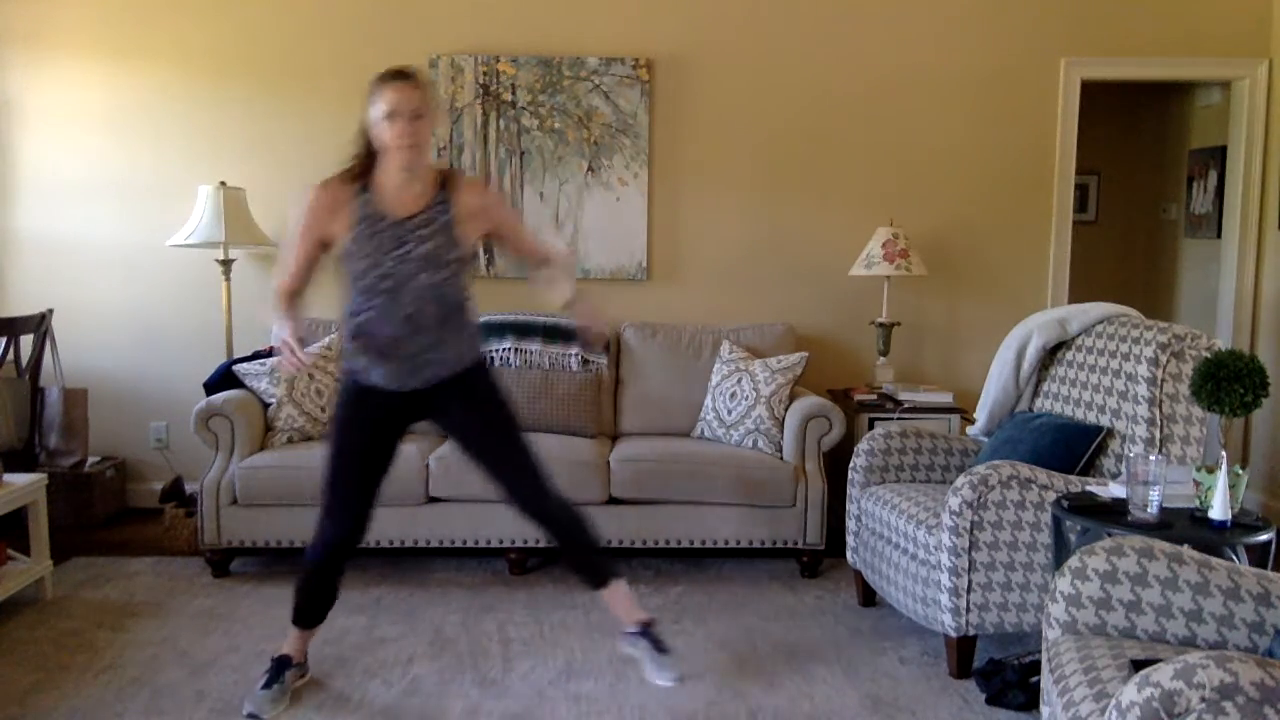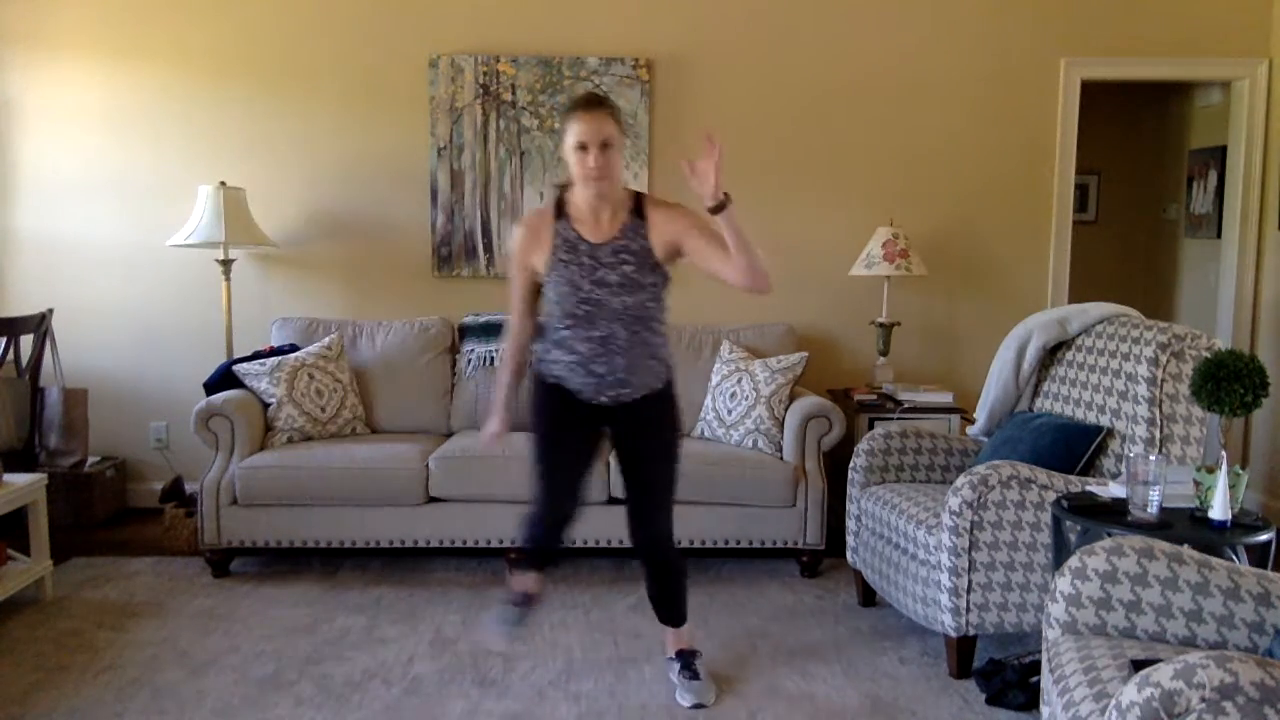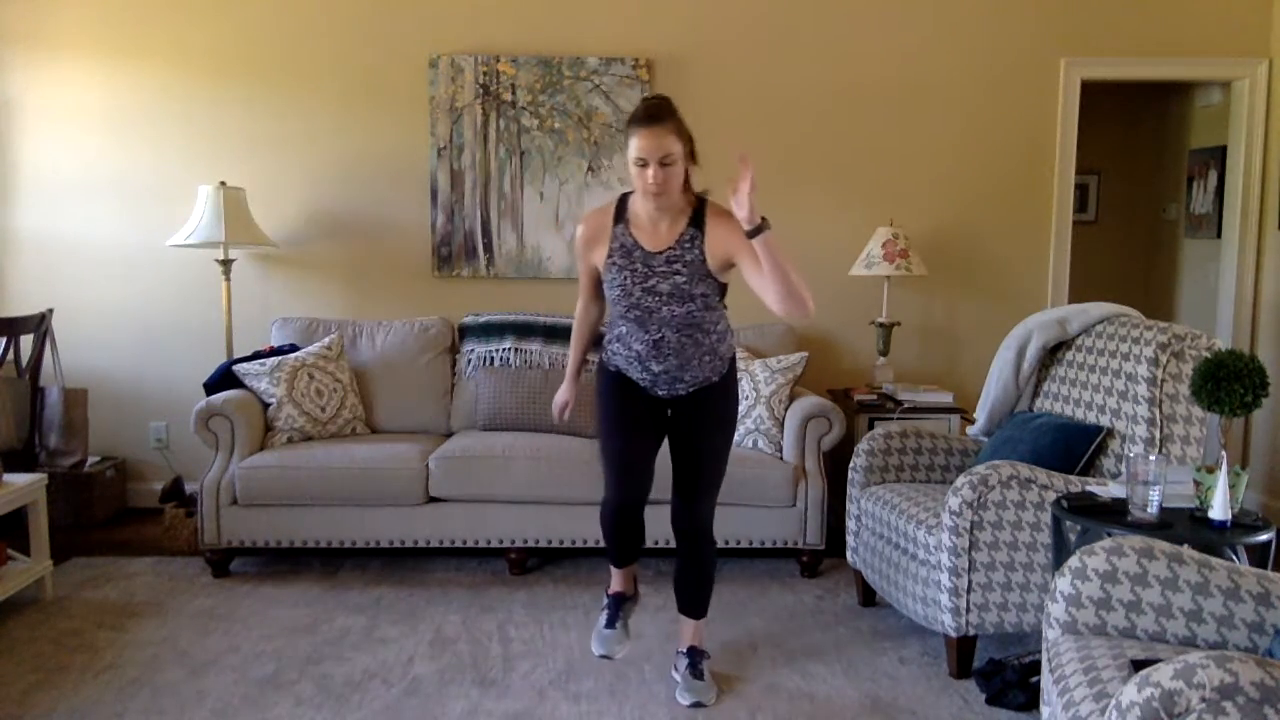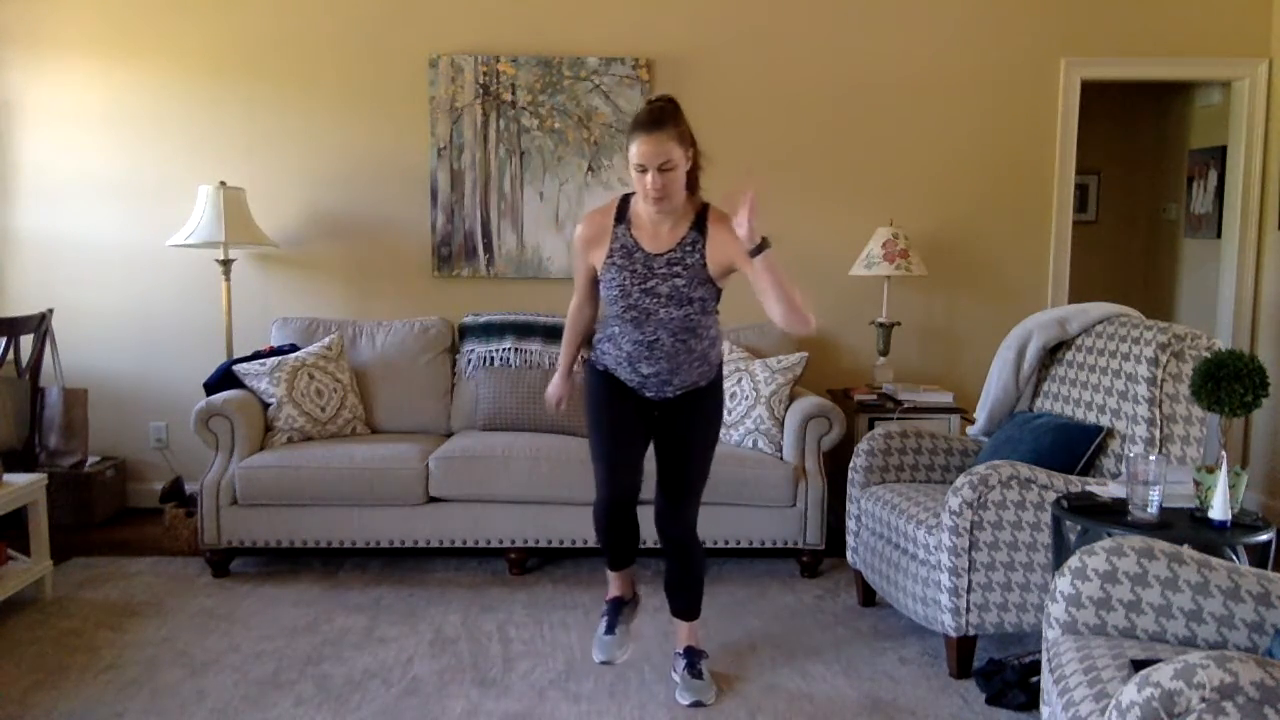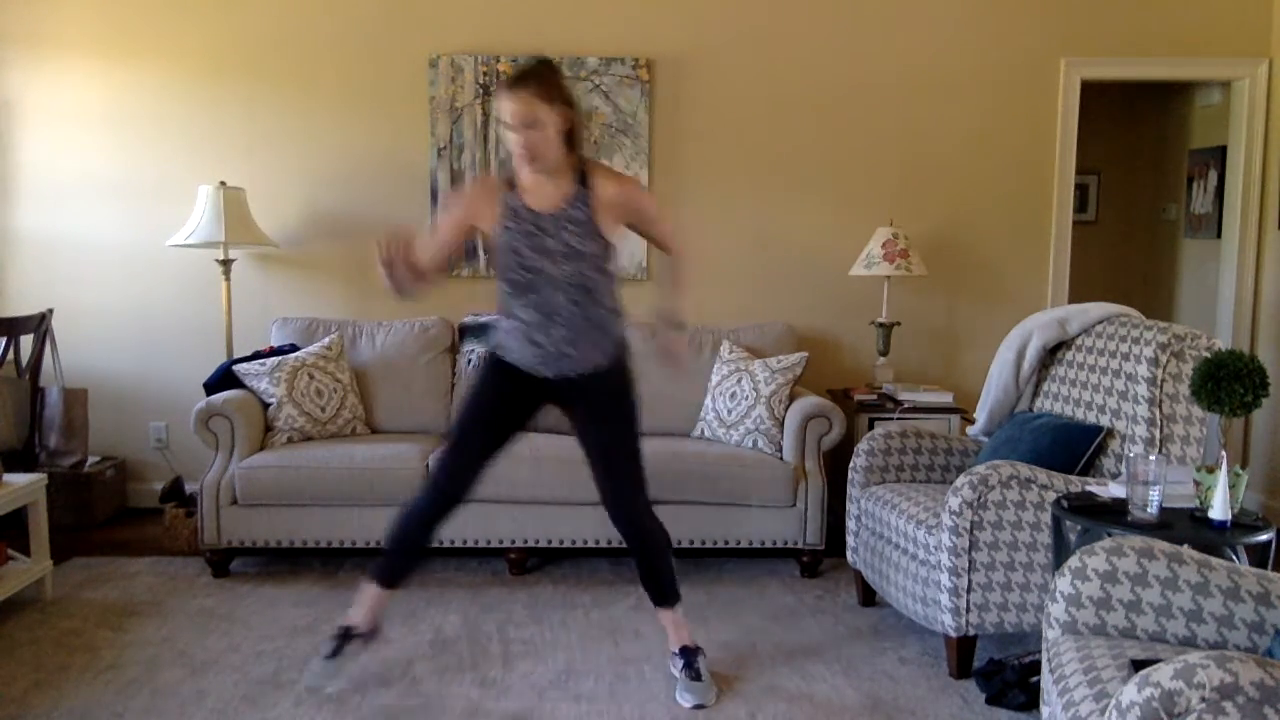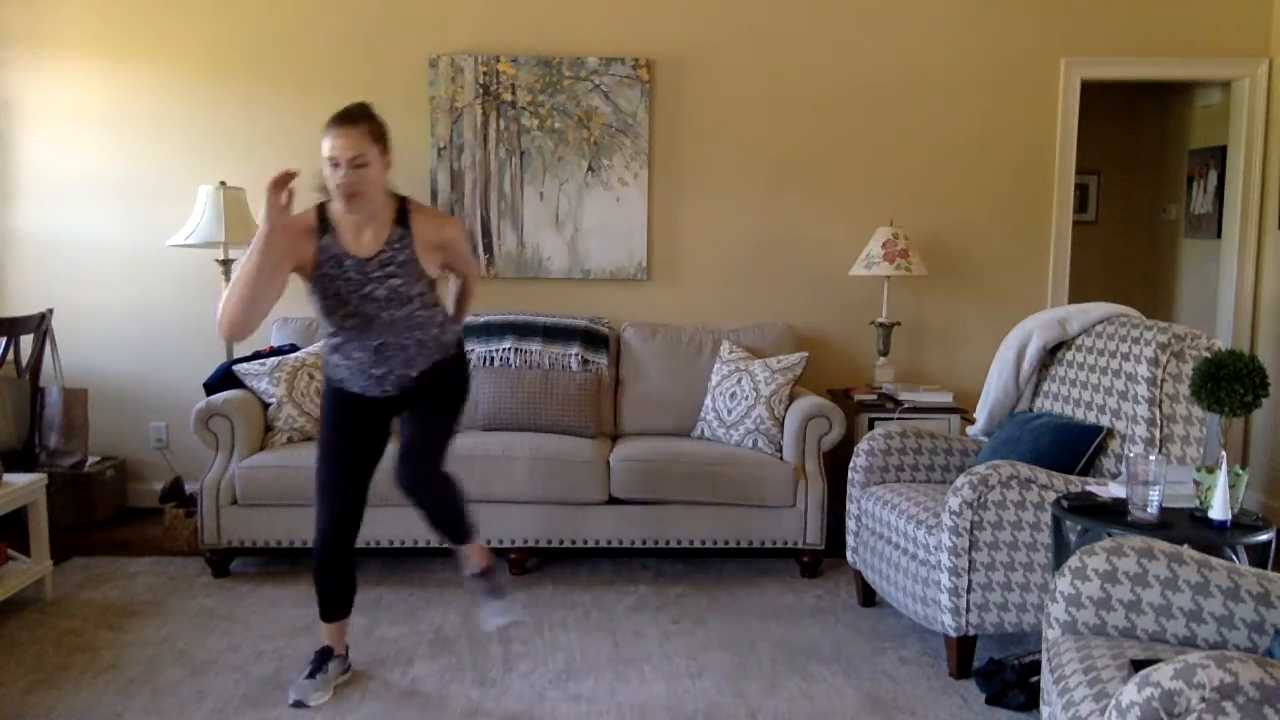
dt=0.4s
person 1, frame 1
left shoulder: (471, 200)
right shoulder: (333, 202)
left elbow: (541, 257)
right elbow: (285, 294)
left wrist: (567, 292)
right wrist: (288, 331)
left hip: (458, 378)
right hip: (371, 385)
left knee: (535, 495)
right knee: (337, 530)
left ankle: (632, 622)
right ankle: (292, 656)
person 1, frame 2
left shoulder: (664, 221)
right shoulder: (534, 231)
left elbow: (756, 281)
right elbow: (521, 321)
left wrist: (716, 203)
right wrist: (500, 404)
left hip: (647, 395)
right hip: (564, 390)
left knee: (652, 531)
right knee: (554, 507)
left ankle: (680, 651)
right ankle: (525, 583)
person 1, frame 3
left shoulder: (721, 229)
right shoulder: (595, 229)
left elbow: (796, 310)
left wrist: (754, 225)
right wrist: (570, 377)
left hip: (706, 386)
right hip: (627, 378)
left knee: (693, 516)
right knee: (624, 494)
left ankle: (691, 649)
right ankle: (621, 588)
person 1, frame 4
left shoulder: (722, 234)
right shoulder: (595, 229)
left elbow: (799, 324)
left wrist: (755, 246)
right wrist: (562, 370)
left hip: (693, 389)
right hip: (615, 379)
left knee: (677, 521)
right knee: (615, 495)
left ankle: (688, 649)
right ankle: (620, 594)
person 1, frame 5
left shoulder: (614, 191)
right shoulder: (481, 198)
left elbow: (671, 244)
right elbow: (416, 278)
left wrist: (672, 320)
right wrist: (395, 261)
left hip: (597, 370)
right hip: (515, 365)
left knee: (629, 509)
right knee: (443, 488)
left ankle: (682, 645)
right ankle: (362, 618)
person 1, frame 6
left shoulder: (433, 228)
right shoulder: (299, 234)
left elbow: (471, 276)
right elbow: (232, 326)
right wrist: (270, 229)
left hip: (435, 369)
right hip: (352, 386)
left knee: (417, 472)
right knee: (334, 526)
left ankle: (478, 563)
right ankle: (333, 650)
